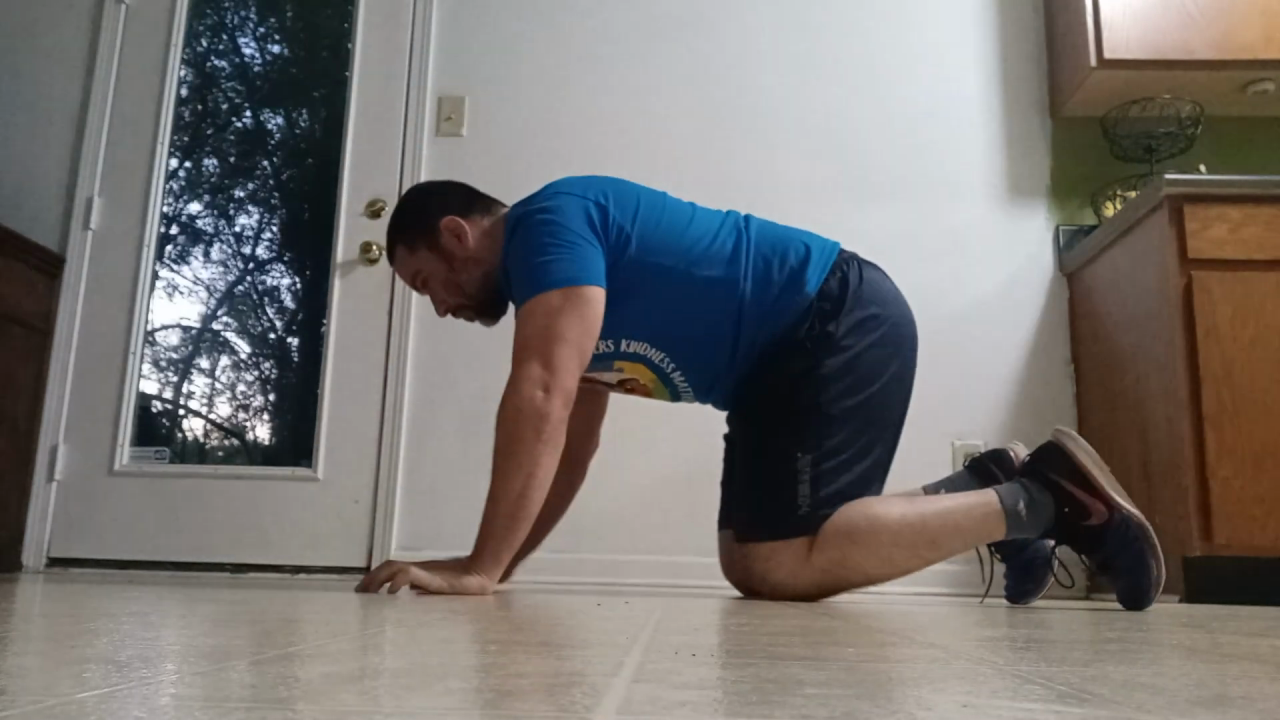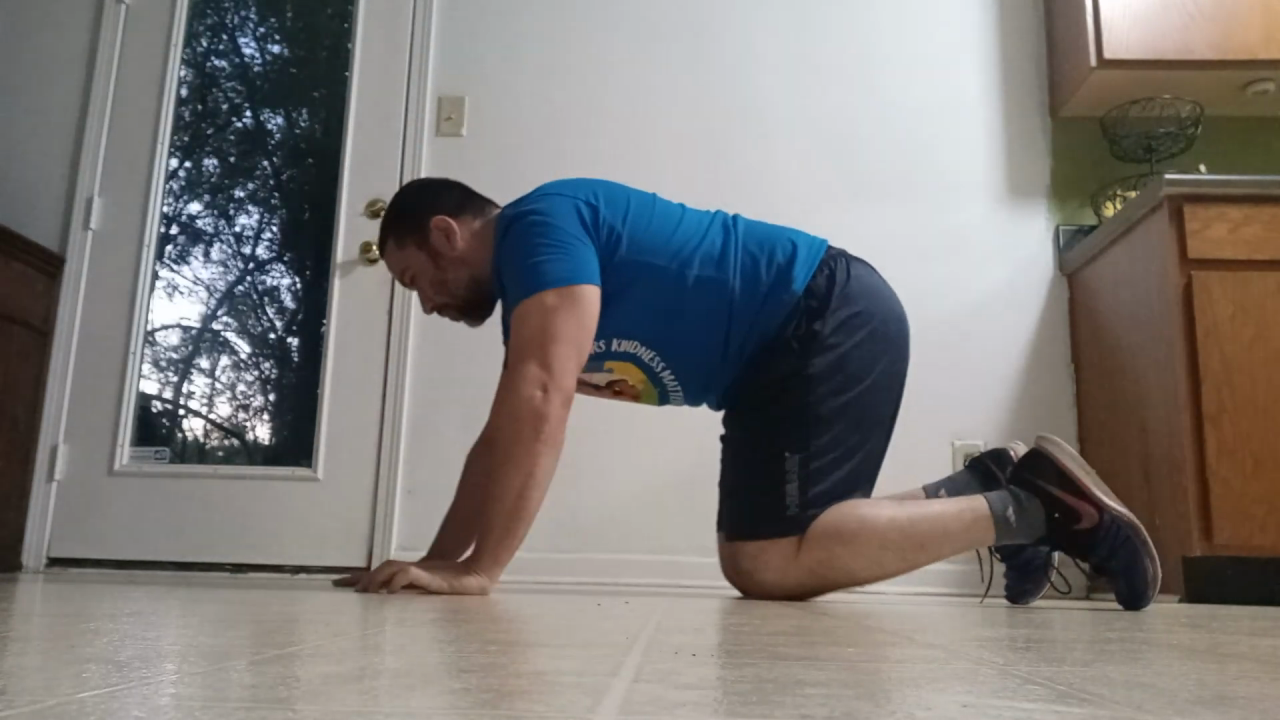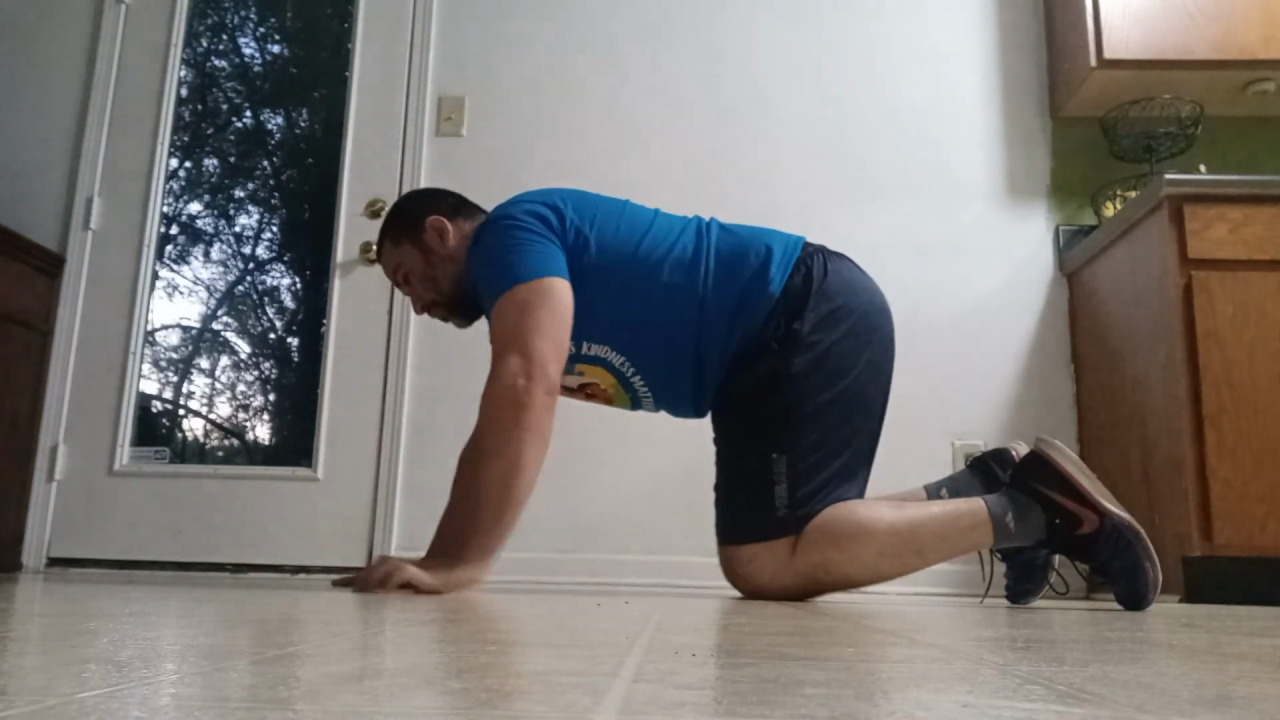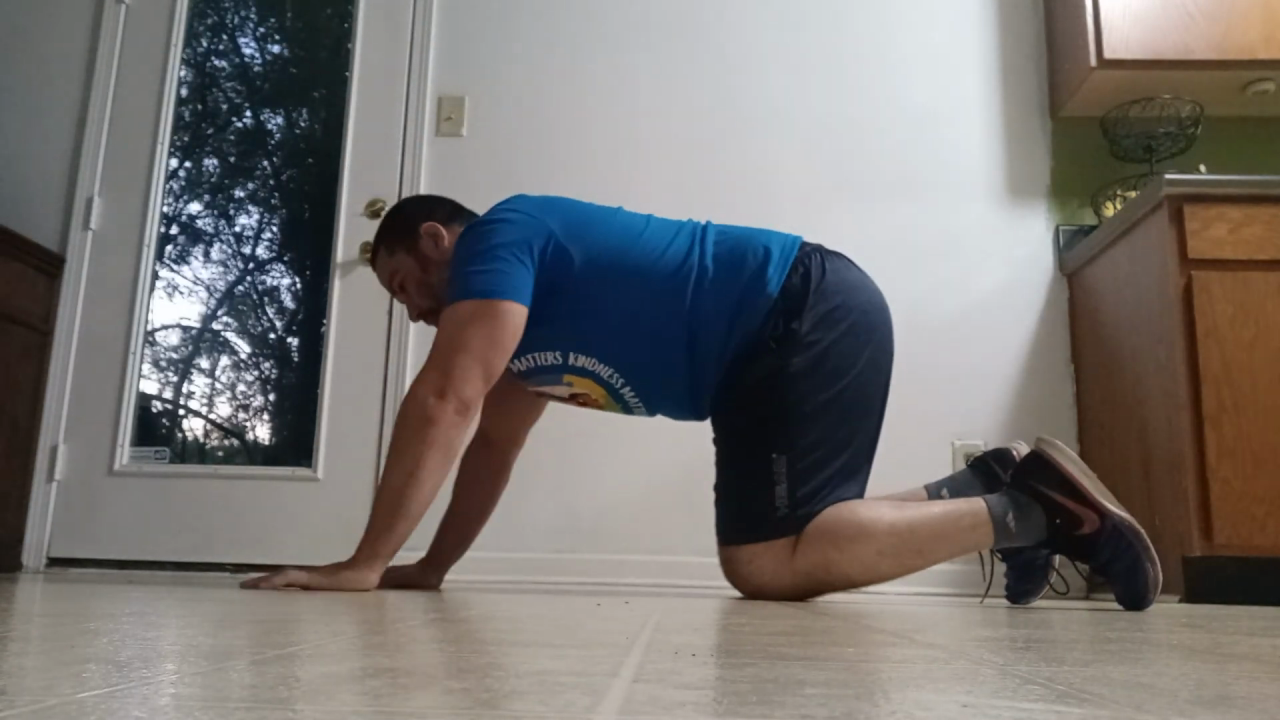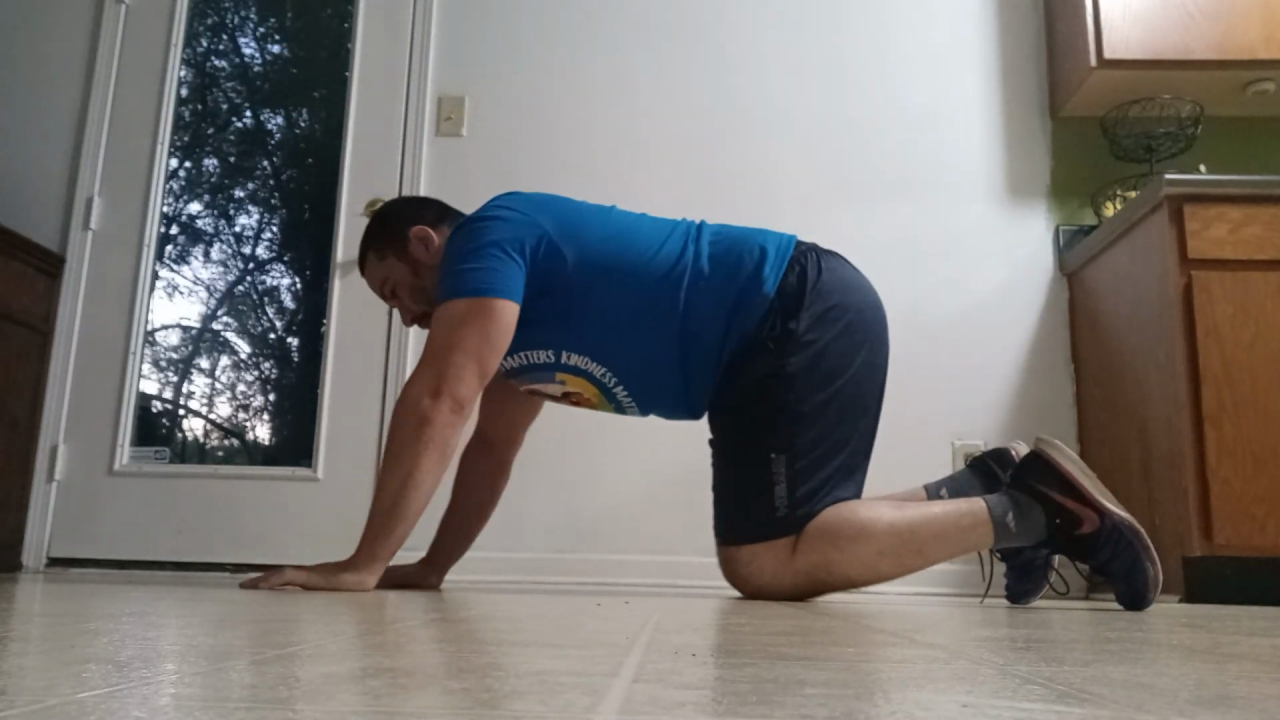
dt=0.5s
person 1, frame 1
left shoulder: (548, 226)
right shoulder: (552, 278)
left elbow: (539, 399)
right elbow: (570, 444)
left wrist: (481, 568)
right wrist: (504, 563)
left hip: (841, 324)
right hip: (796, 353)
left knee: (784, 565)
right knee: (749, 565)
left ankle: (1042, 497)
right ankle: (985, 489)
person 1, frame 2
left shoulder: (538, 229)
right shoulder: (530, 290)
left elbow: (541, 400)
right elbow: (504, 436)
left wrist: (477, 570)
right wrist: (435, 561)
left hip: (832, 321)
right hip: (791, 350)
left knee: (774, 562)
right knee: (751, 561)
left ankle: (1031, 502)
right ankle: (985, 489)
person 1, frame 3
left shoulder: (510, 234)
right shoulder: (524, 296)
left elbow: (526, 388)
right elbow: (494, 438)
left wrist: (466, 562)
right wrist: (432, 563)
left hip: (813, 318)
right hip: (788, 339)
left knee: (766, 564)
right knee: (779, 547)
left ankle: (1028, 508)
right ankle: (988, 486)
person 1, frame 4
left shoulder: (500, 238)
right shoulder: (519, 313)
left elbow: (443, 403)
right elbow: (491, 446)
left wrist: (367, 563)
right wrist: (429, 568)
left hip: (812, 315)
right hip: (796, 336)
left knee: (768, 562)
right knee: (777, 550)
left ankle: (1026, 508)
right ankle: (991, 488)
person 1, frame 5
left shoulder: (489, 236)
right shoulder: (508, 308)
left elbow: (437, 402)
right elbow: (491, 448)
left wrist: (366, 563)
right wrist: (430, 569)
left hip: (803, 316)
right hip: (780, 340)
left knee: (766, 564)
right knee: (777, 547)
left ankle: (1024, 510)
right ankle: (991, 487)
